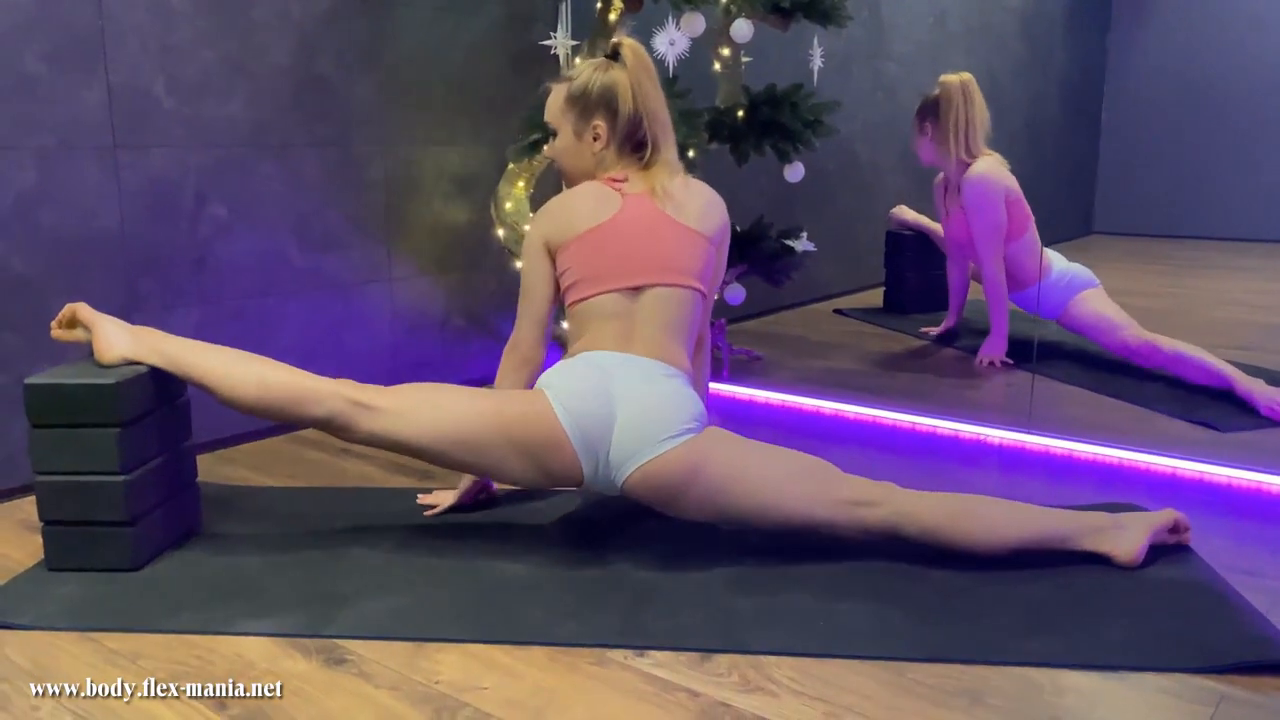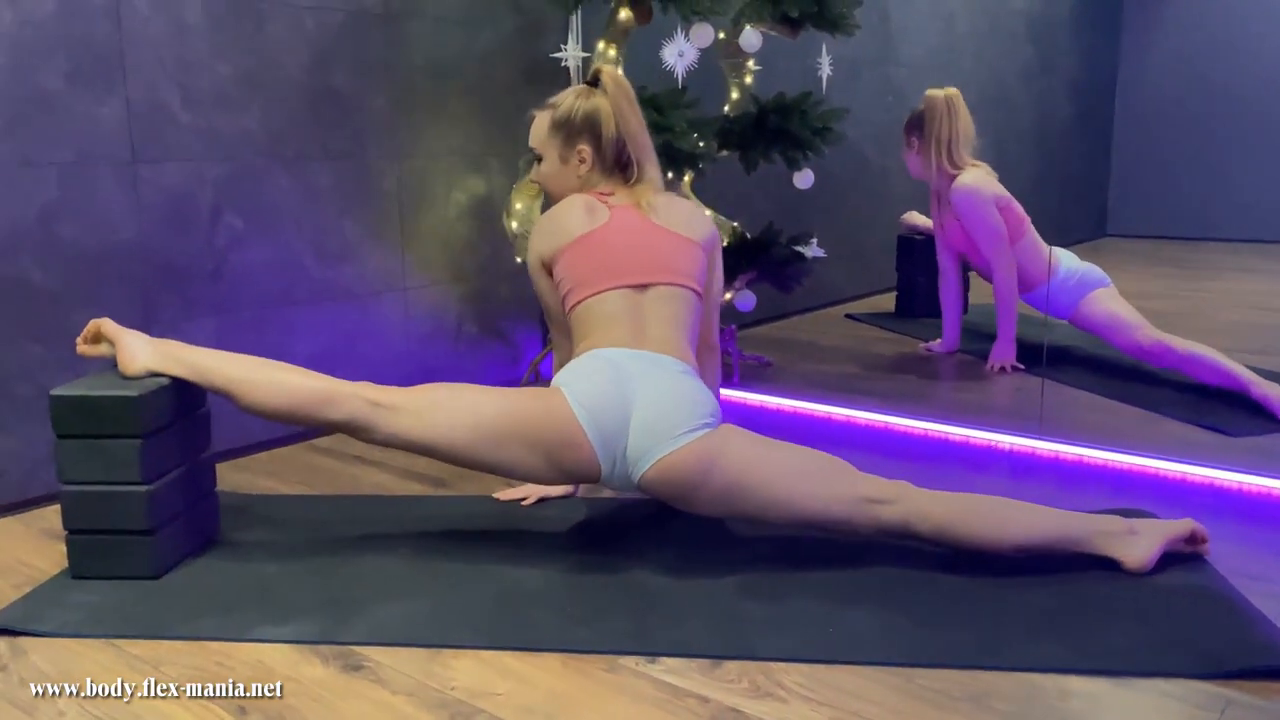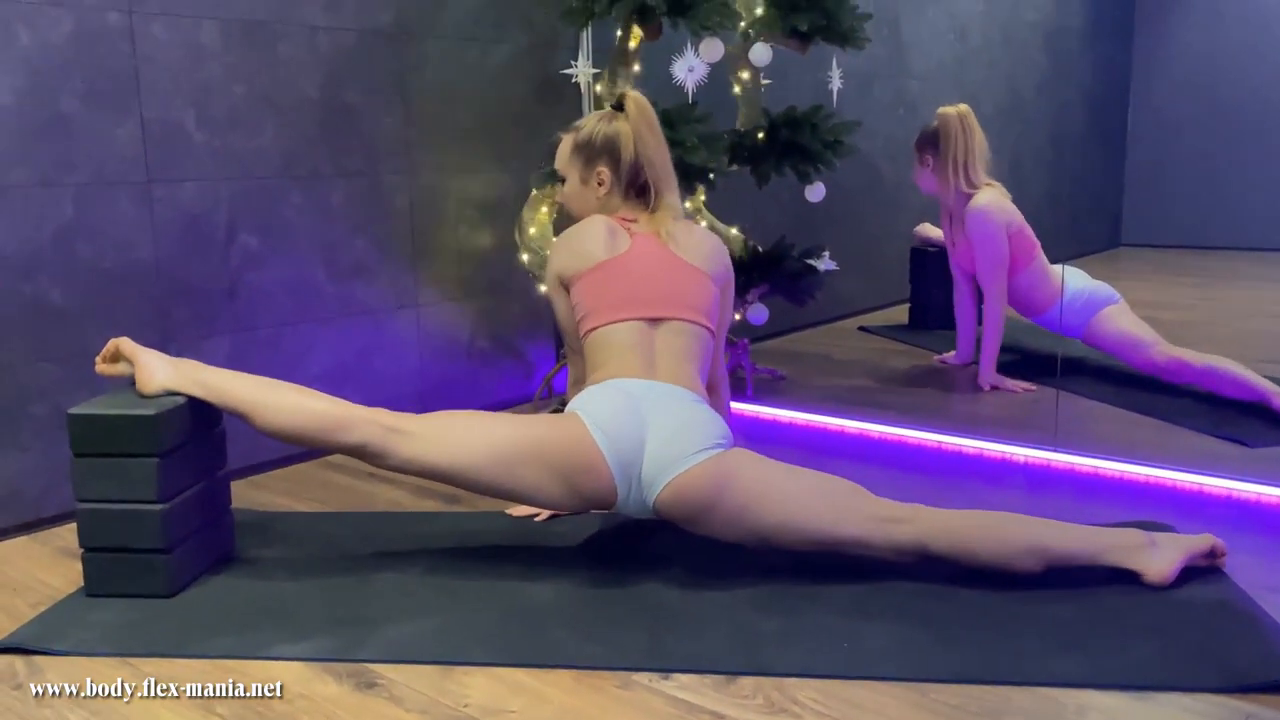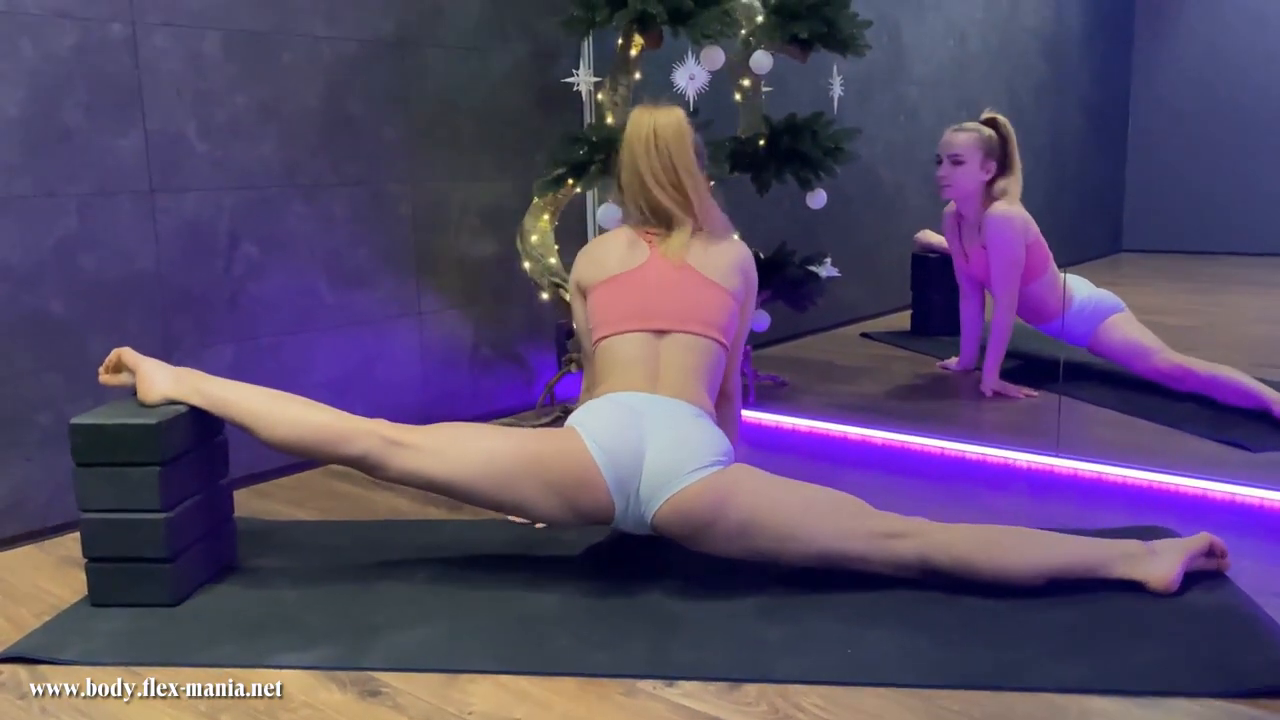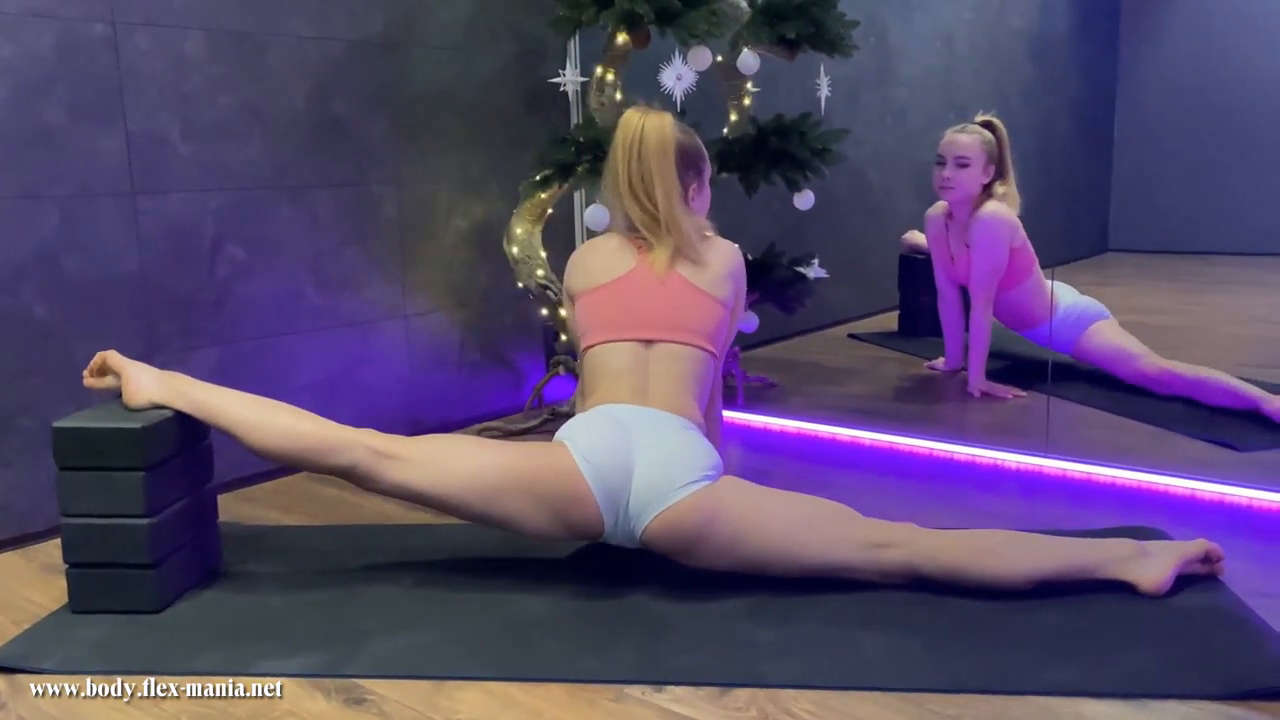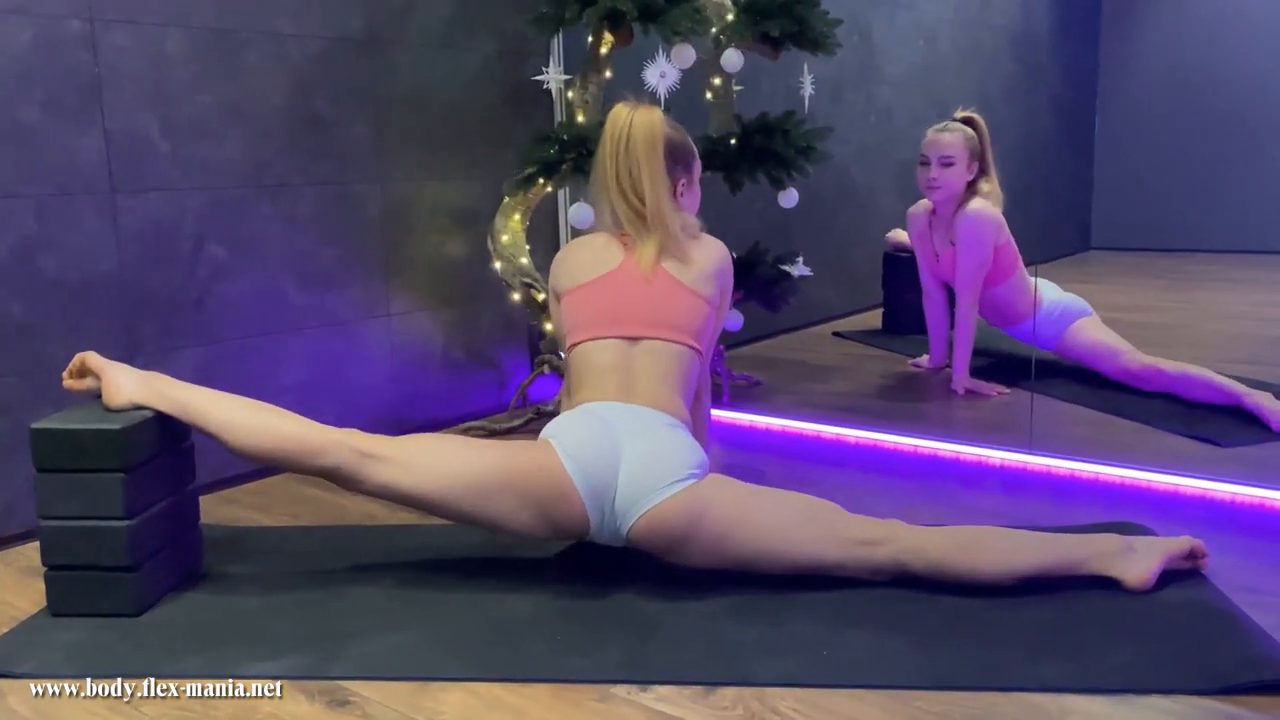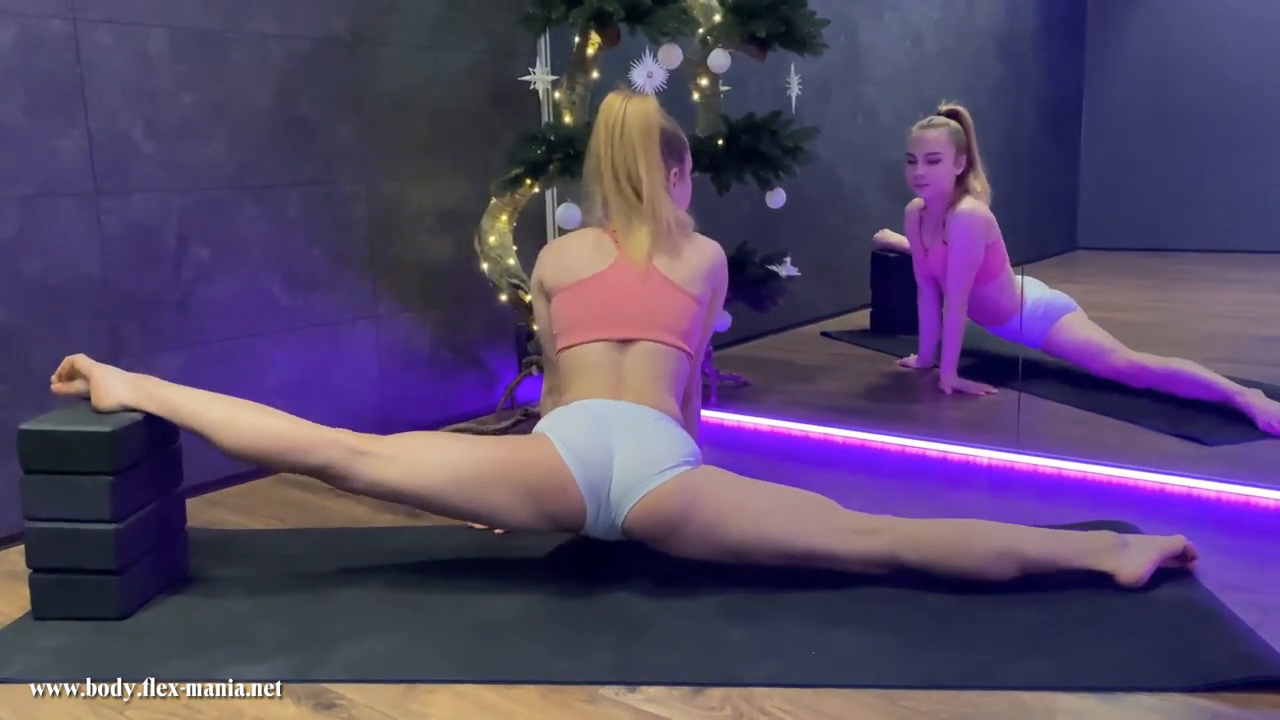
dt=0.5s
person 1, frame 1
left shoulder: (556, 215)
right shoulder: (709, 204)
left elbow: (522, 357)
left wrist: (482, 470)
right wrist: (691, 461)
left hip: (570, 412)
right hip: (661, 426)
left knee: (345, 406)
right knee: (877, 508)
person 1, frame 2
left shoulder: (553, 227)
right shoulder: (696, 219)
left wrist: (564, 468)
right wrist: (689, 452)
left hip: (586, 407)
right hip: (676, 418)
left knee: (362, 404)
right knee: (888, 505)
left ankle: (156, 353)
person 1, frame 3
left shoulder: (569, 246)
right shoulder: (711, 246)
left wrist: (575, 486)
right wrist: (708, 466)
left hip: (602, 435)
right hip: (688, 447)
left knee: (375, 430)
right knee: (901, 527)
left ankle: (170, 372)
person 1, frame 4
left shoulder: (594, 256)
right shoulder: (735, 257)
left hip: (597, 446)
right hip: (687, 463)
left knee: (376, 443)
right knee: (905, 543)
left ankle: (176, 381)
person 1, frame 5
left shoulder: (584, 259)
right shoulder: (725, 259)
left hip: (585, 462)
right hip: (676, 479)
left knee: (364, 454)
right knee: (892, 550)
person 1, frame 6
left shoulder: (571, 257)
right shoulder: (712, 257)
left hip: (570, 460)
right hip: (665, 478)
left knee: (345, 452)
right knee: (885, 546)
person 1, frame 7
left shoulder: (555, 255)
right shoulder: (707, 256)
left hip: (563, 458)
right hip: (656, 470)
left knee: (341, 454)
right knee: (875, 540)
person 2, frame 1
left shoulder: (983, 179)
right shoulder: (944, 184)
left elbow: (992, 264)
right elbow: (958, 254)
left wrist: (998, 337)
right wrist: (952, 318)
left hip: (1059, 287)
right hip: (1028, 283)
left knee: (1139, 344)
left ankle: (1248, 387)
right ankle: (918, 222)
person 2, frame 2
left shoulder: (968, 190)
right shoulder: (941, 192)
left elbow: (1004, 270)
right elbow: (948, 267)
left wrist: (1006, 342)
right wrist: (949, 339)
left hip: (1068, 285)
right hip: (1043, 280)
left knee: (1150, 345)
person 2, frame 3
left shoulder: (983, 211)
right shoulder: (950, 209)
left elbow: (995, 296)
right elbow: (963, 284)
left wrist: (988, 371)
right wrist: (964, 352)
left hip: (1078, 303)
right hip: (1054, 289)
left knee: (1168, 361)
person 2, frame 4
left shoulder: (1003, 218)
right shoulder: (952, 217)
left elbow: (1005, 304)
right elbow: (969, 292)
left wrist: (990, 376)
right wrist: (967, 359)
left hip: (1083, 312)
right hip: (1050, 309)
left knee: (1172, 369)
person 2, frame 5
left shoulder: (993, 220)
right shoulder: (936, 219)
left elbow: (981, 304)
right elbow: (948, 293)
left wrist: (977, 378)
right wrist: (953, 359)
left hip: (1067, 319)
right hip: (1029, 321)
left knee: (1157, 374)
person 2, frame 6
left shoulder: (978, 216)
right shoulder: (918, 217)
left elbow: (966, 301)
right elbow: (932, 290)
left wrist: (961, 376)
right wrist: (937, 356)
left hip: (1051, 316)
right hip: (1015, 314)
left knee: (1140, 370)
person 2, frame 7
left shoulder: (969, 216)
right shoulder: (914, 212)
left elbow: (955, 300)
right elbow: (927, 288)
left wrist: (949, 373)
right wrist: (926, 354)
left hip: (1036, 313)
right hip: (1001, 311)
left knee: (1128, 365)
left ankle: (1246, 398)
right ankle: (900, 243)
